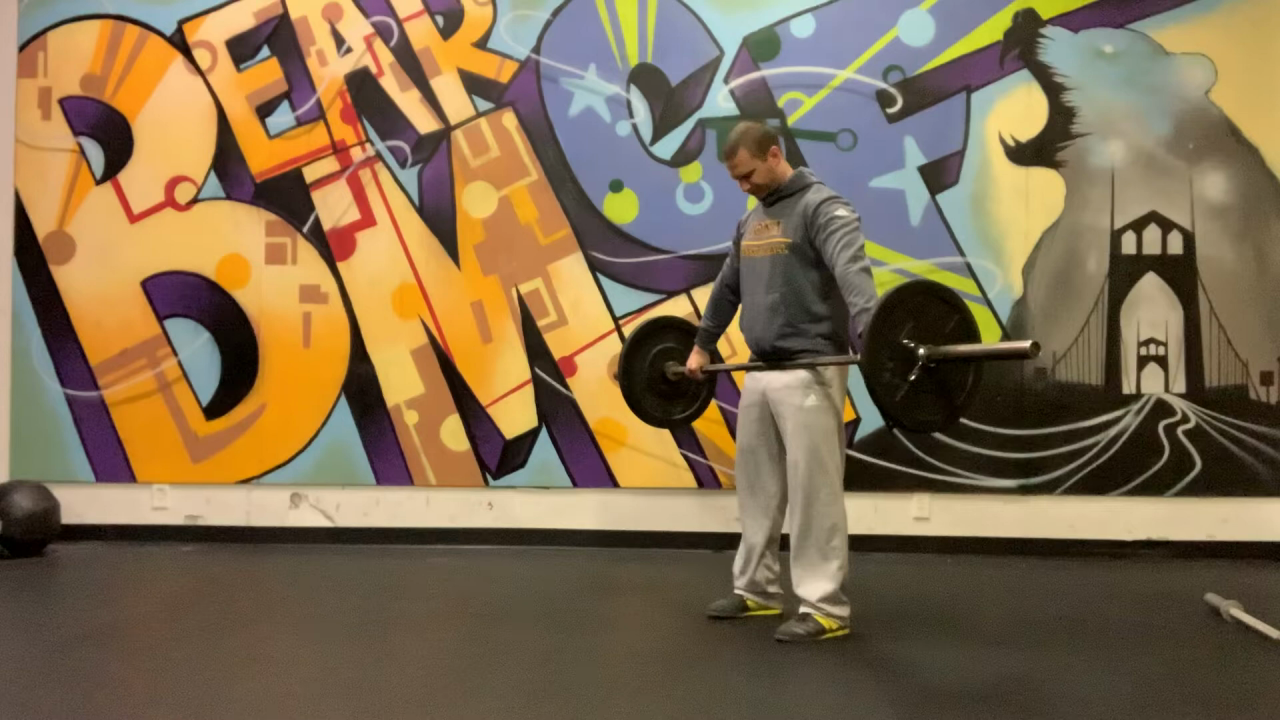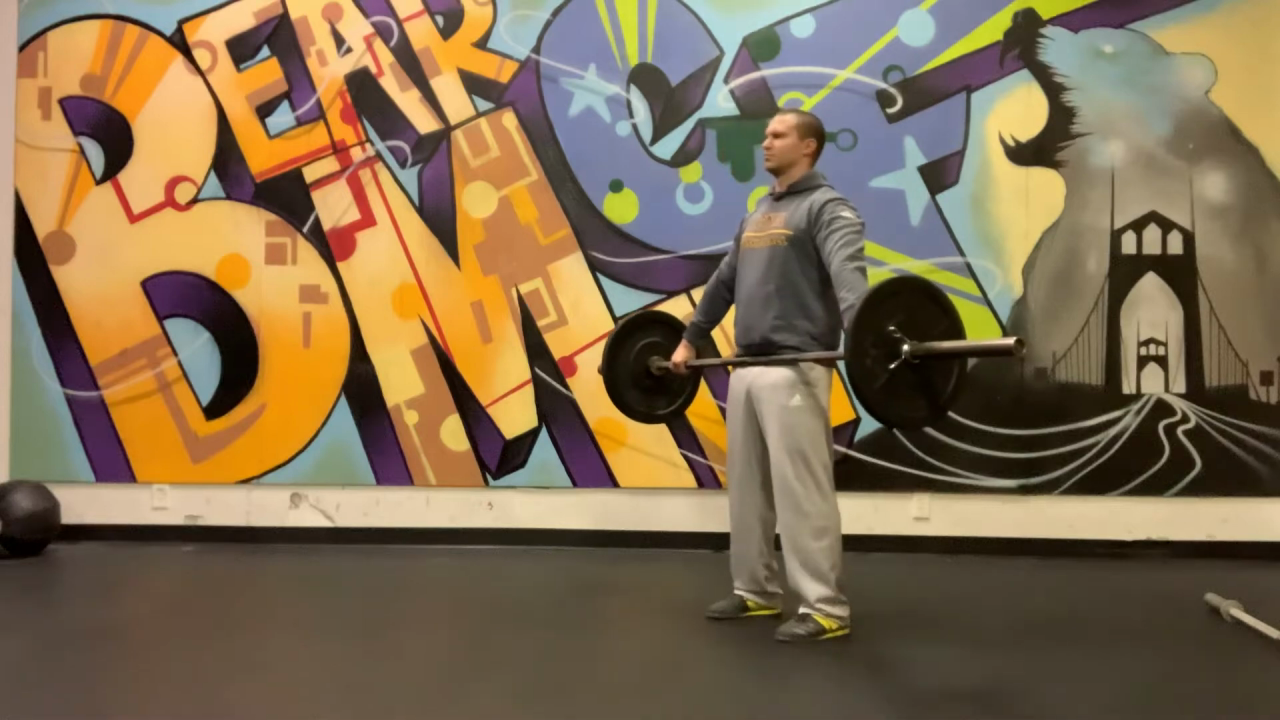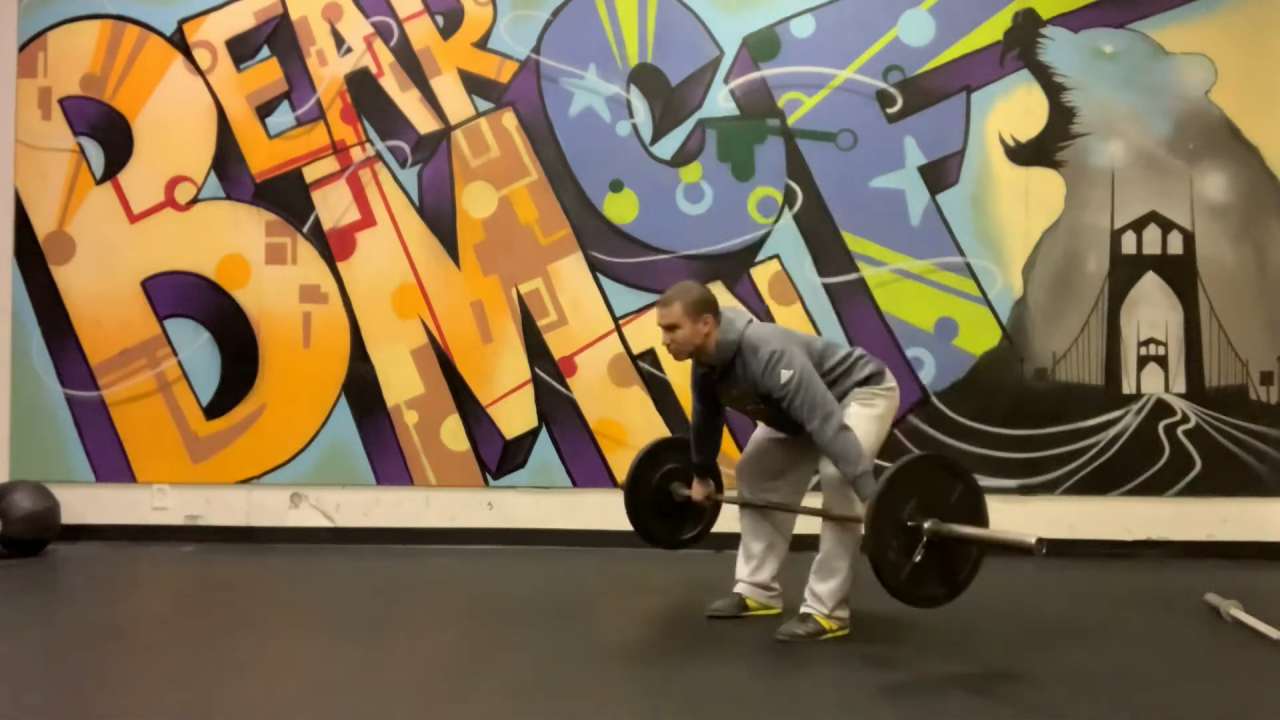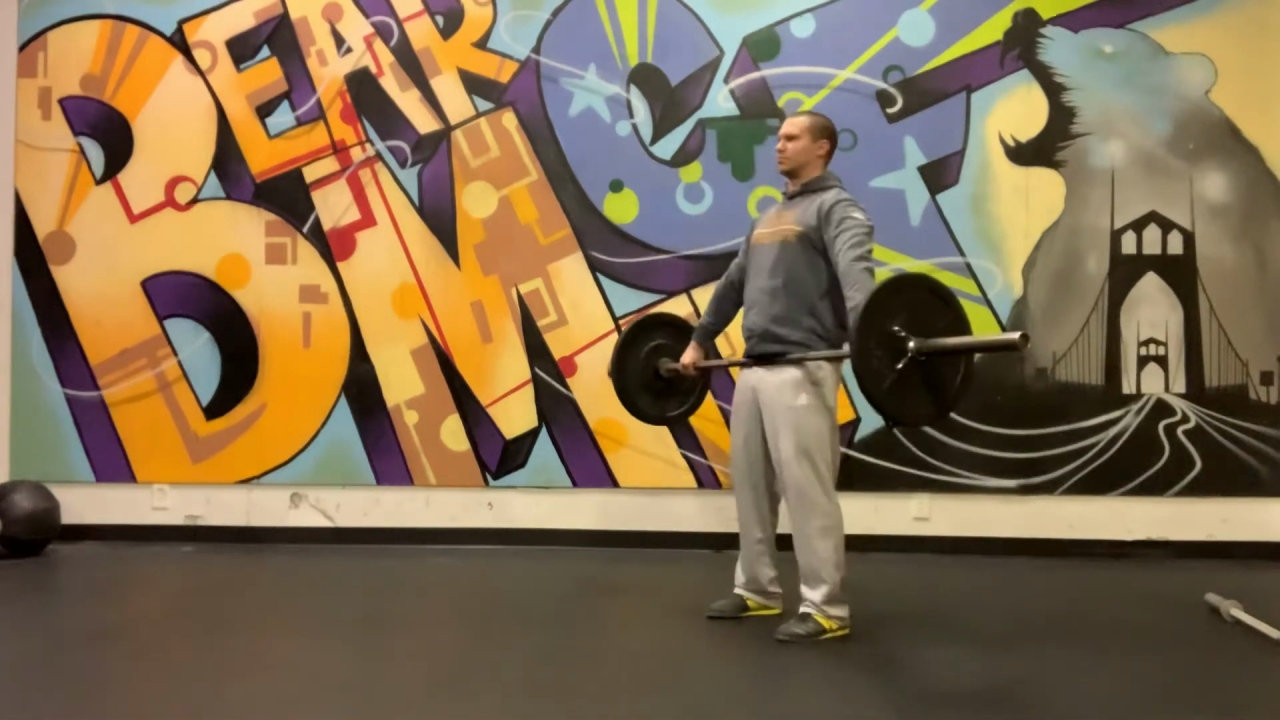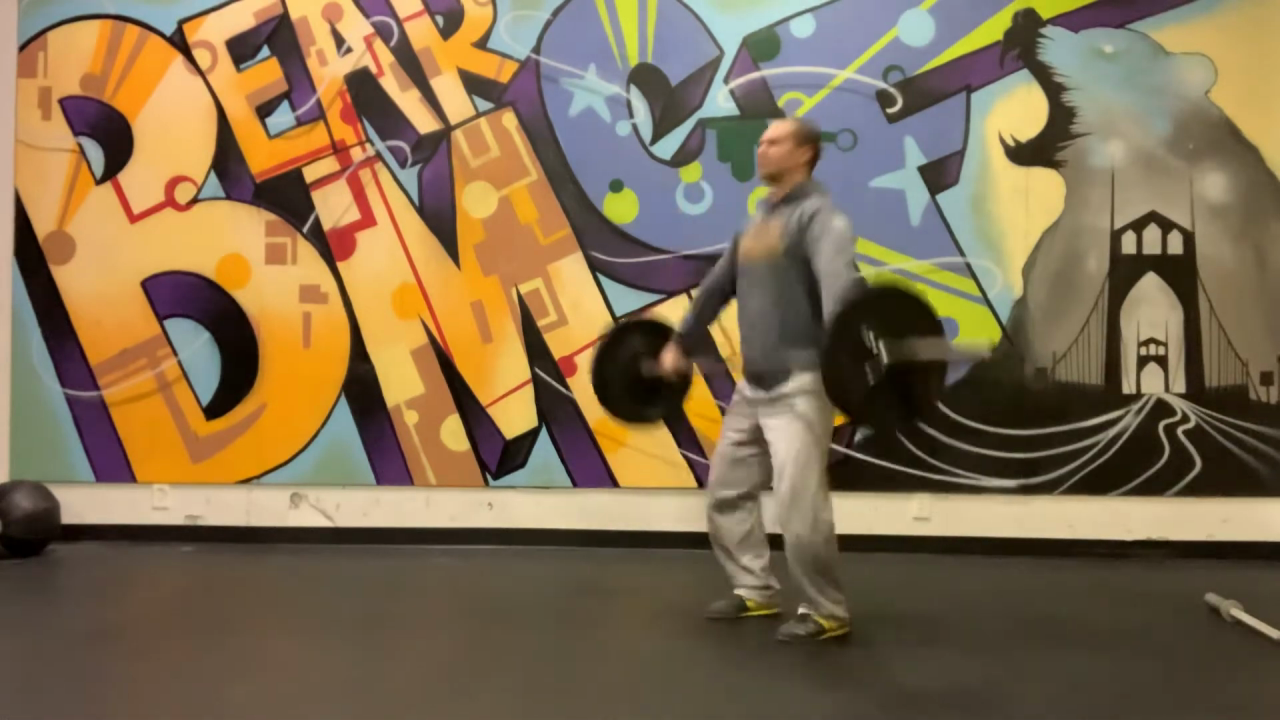
dt=1s
person 1, frame 1
left shoulder: (823, 207)
right shoulder: (751, 219)
left elbow: (852, 272)
right elbow: (728, 287)
right wrist: (701, 344)
left hip: (809, 372)
right hip: (760, 372)
left knee: (813, 489)
right knee: (756, 486)
left ankle: (825, 606)
right ankle: (756, 589)
person 1, frame 2
left shoulder: (828, 208)
right shoulder: (757, 214)
left elbow: (847, 272)
right elbow: (724, 281)
right wrist: (690, 339)
left hip: (795, 371)
right hip: (746, 369)
left knee: (802, 489)
right knee: (747, 487)
left ankle: (825, 608)
right ankle: (755, 591)
person 1, frame 3
left shoulder: (768, 355)
right shoulder: (705, 363)
left elbow: (828, 425)
right elbow: (706, 418)
left wrist: (872, 497)
right wrist: (701, 475)
left hip: (862, 392)
left knee: (838, 484)
right knee: (754, 476)
left ankle: (826, 610)
right ankle: (756, 589)
person 1, frame 4
left shoulder: (838, 208)
right shoulder: (770, 216)
left elbow: (854, 272)
right elbow: (735, 281)
right wrist: (699, 340)
left hip: (802, 370)
right hip: (753, 368)
left knee: (806, 488)
right knee: (751, 484)
left ankle: (825, 608)
right ankle: (757, 591)
person 1, frame 5
left shoulder: (819, 216)
right shoulder: (754, 221)
left elbow: (836, 279)
right elbow: (717, 286)
right wrist: (678, 344)
left hip: (804, 382)
right hip: (754, 385)
left knee: (798, 496)
right knee: (726, 491)
left ankle: (824, 610)
right ankle: (756, 589)
